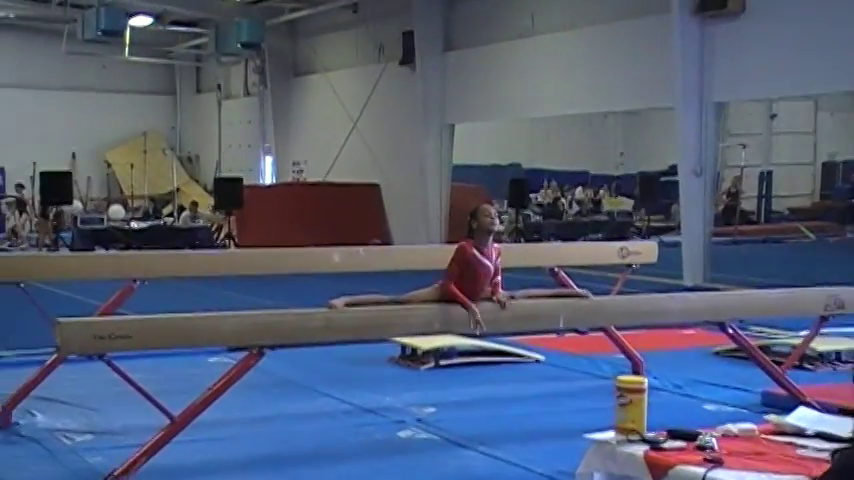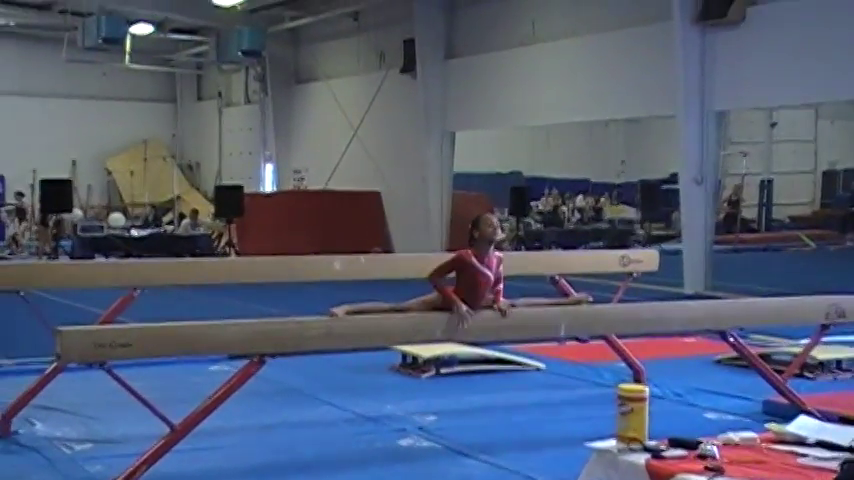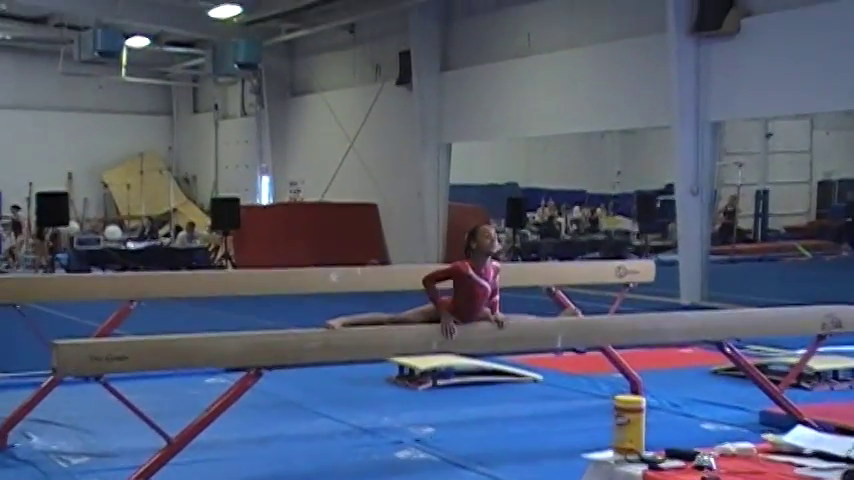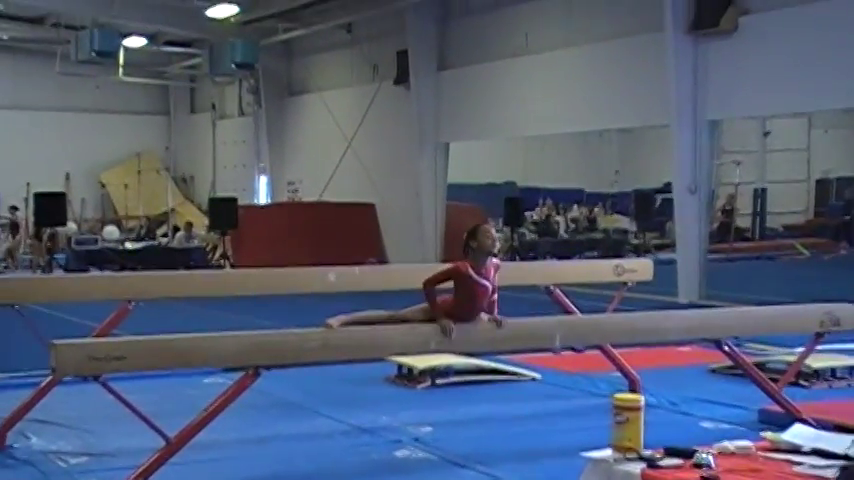
dt=0.1s
person 1, frame 1
left shoulder: (496, 250)
right shoulder: (464, 249)
left elbow: (496, 276)
right elbow: (449, 284)
left wrist: (497, 292)
right wrist: (471, 308)
left hip: (476, 297)
right hip: (445, 294)
left knee: (514, 296)
right knee: (399, 299)
right ankle: (347, 300)
person 1, frame 2
left shoulder: (497, 258)
right shoulder: (463, 258)
left elbow: (497, 282)
right elbow: (433, 277)
left wrist: (498, 300)
right wrist: (457, 303)
left hip: (479, 303)
right hip: (451, 301)
left knee: (508, 305)
right knee: (397, 308)
right ankle: (348, 308)
person 1, frame 3
left shoulder: (496, 268)
right shoulder: (462, 269)
left elbow: (494, 295)
right elbow: (428, 281)
left wrist: (496, 313)
right wrist: (445, 313)
left hip: (473, 316)
right hip: (447, 311)
right knee: (395, 319)
right ankle: (344, 321)
person 1, frame 4
left shoulder: (495, 265)
right shoulder: (462, 269)
right elbow: (429, 286)
left wrist: (493, 314)
right wrist: (439, 318)
left hip: (470, 318)
right hip: (447, 312)
right knee: (394, 317)
right ankle: (344, 318)
